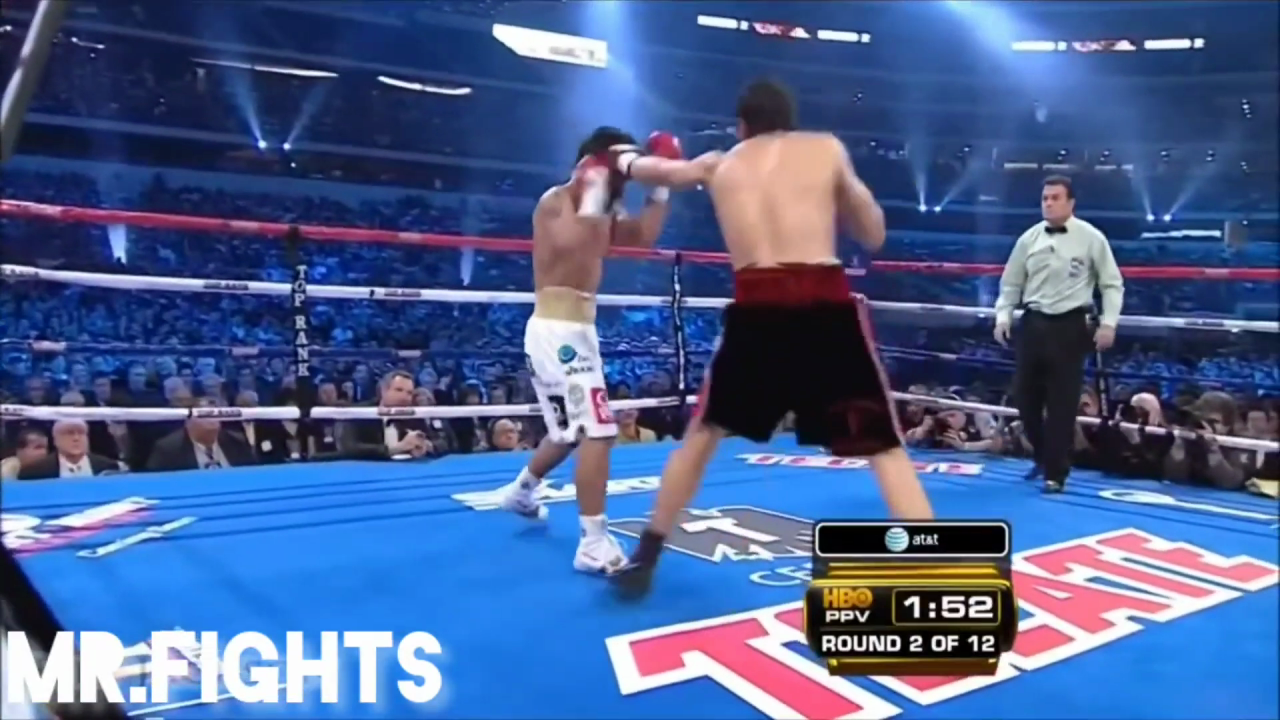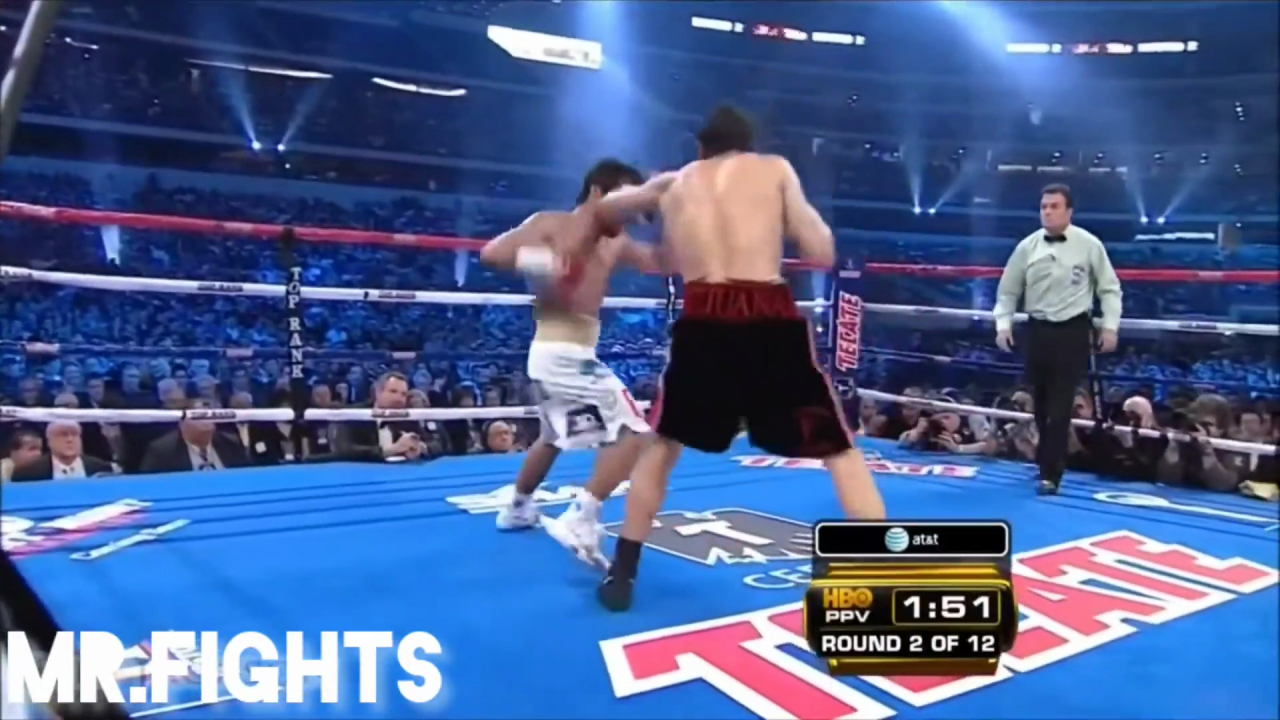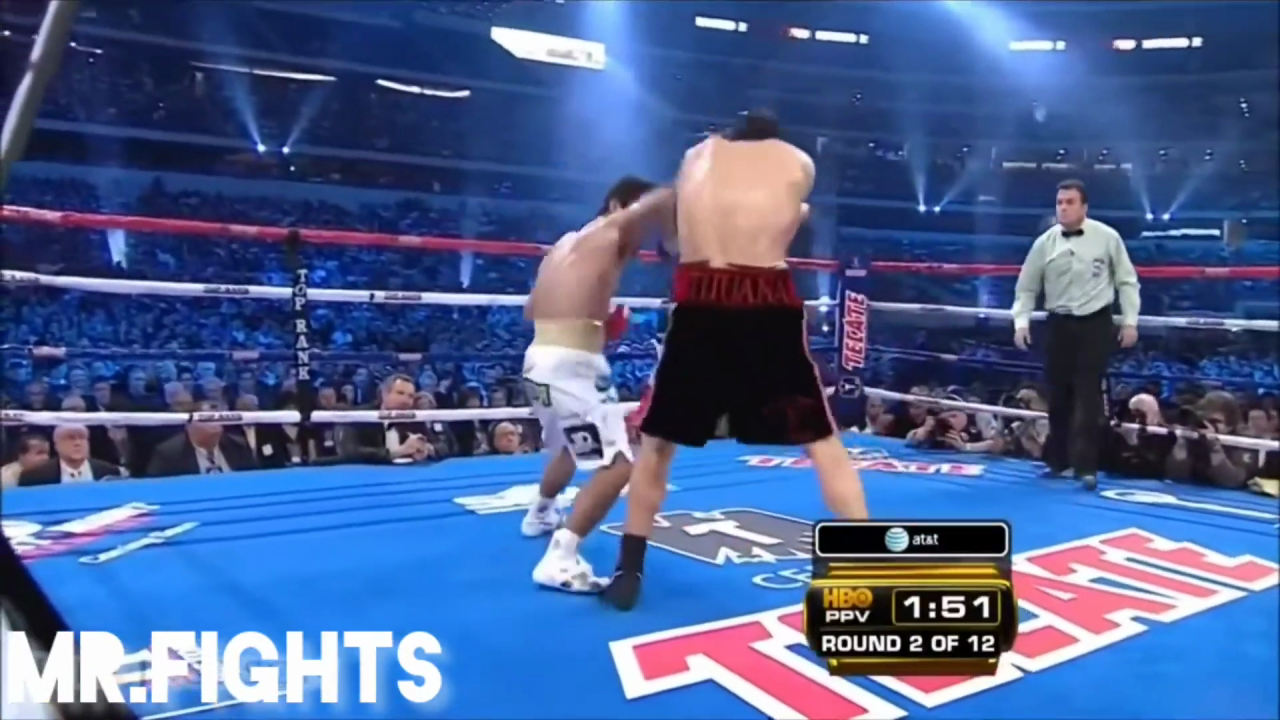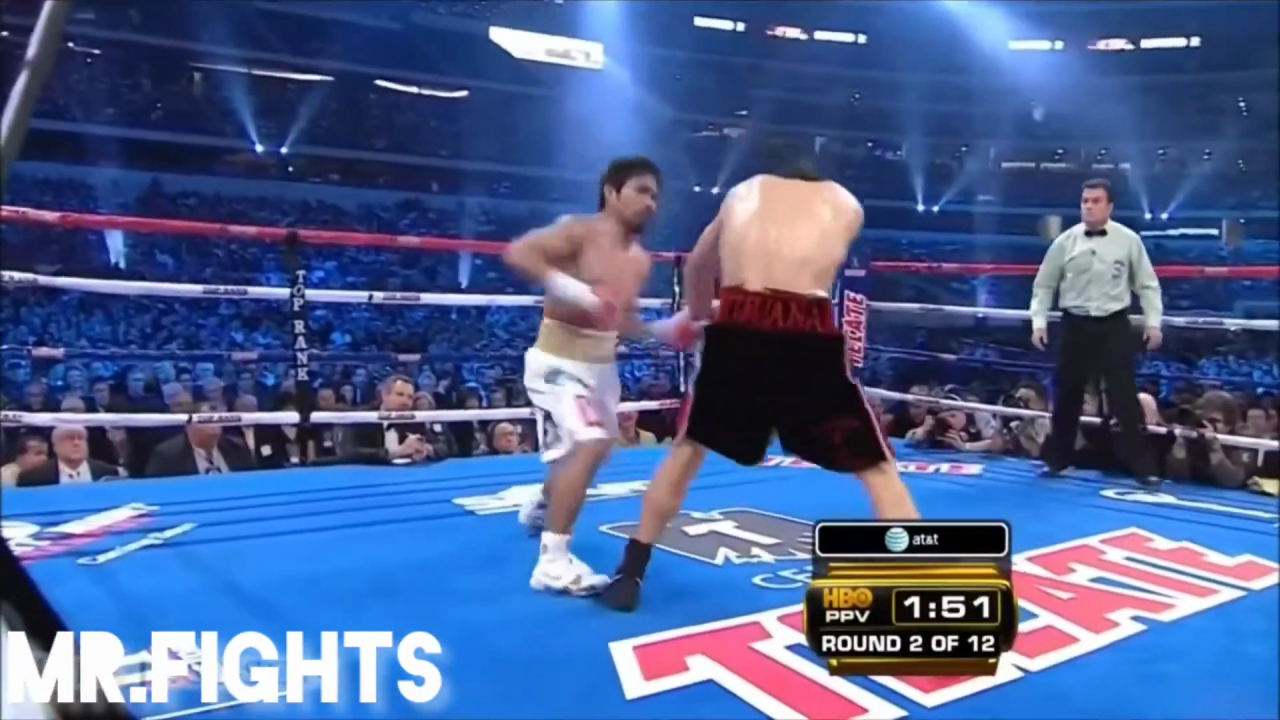
dt=0.2s
person 1, frame 1
left shoulder: (719, 165)
right shoulder: (827, 150)
left elbow: (652, 170)
right elbow: (874, 236)
left wrist: (627, 160)
left hip: (755, 307)
right hip: (827, 303)
left knee: (703, 433)
right knee: (887, 453)
left ankle: (643, 561)
person 1, frame 2
left shoulder: (673, 183)
right shoulder: (774, 170)
left elbow: (606, 209)
right elbow: (821, 255)
left hip: (703, 321)
right hip: (772, 319)
left knee: (662, 446)
right knee: (842, 456)
left ankle: (621, 575)
person 1, frame 3
left shoulder: (697, 155)
right shoulder: (797, 161)
left hip: (700, 305)
right hip: (770, 305)
left knee: (656, 441)
right knee: (825, 445)
left ankle: (627, 572)
person 1, frame 4
left shoulder: (744, 190)
right shoulder: (846, 205)
left elbow: (697, 263)
left wrist: (697, 315)
left hip: (737, 326)
right hip: (809, 332)
left knee: (687, 450)
right knee: (878, 470)
left ankle: (628, 576)
person 2, frame 1
left shoulder: (600, 208)
right shoulder: (556, 201)
left elbow: (645, 236)
right elbow: (572, 248)
left wrist: (661, 180)
right wrist: (597, 191)
left hip: (574, 330)
right hip: (558, 331)
left knee: (572, 430)
right knee: (596, 431)
left ankle: (522, 490)
right ankle: (595, 545)
person 2, frame 2
left shoulder: (614, 242)
right shoulder: (551, 224)
left elbow: (655, 261)
right elbow: (492, 252)
right wrist: (544, 264)
left hip: (572, 354)
right hip: (563, 355)
left knee: (554, 439)
right knee: (633, 434)
left ankle: (517, 509)
right ankle: (580, 520)
person 2, frame 3
left shoulder: (569, 244)
right shoulder: (614, 229)
left elbow: (533, 311)
right elbow: (663, 202)
left hip: (541, 360)
right hip: (573, 363)
left knee: (570, 448)
right knee: (619, 463)
left ankle: (541, 514)
right ankle: (561, 557)
person 2, frame 4
left shoulder: (640, 260)
right shoulder: (579, 230)
right elbow: (518, 253)
left wrist: (666, 330)
right wrist: (568, 289)
left hip: (600, 368)
right hip: (557, 365)
left knee: (585, 447)
right knee: (588, 450)
left ankle: (541, 508)
right ankle: (553, 561)
person 3, frame 1
left shoulder: (1091, 238)
right shoulder: (1029, 238)
left elbow: (1112, 284)
right elbow: (1011, 283)
left wrist: (1108, 323)
right wrist: (1003, 316)
left hip: (1069, 327)
right hip: (1033, 323)
left knee: (1062, 403)
right knee: (1025, 397)
left ankle: (1055, 472)
right ankle: (1044, 457)
person 3, frame 2
left shoulder: (1089, 245)
right shoulder: (1027, 247)
left elbow: (1109, 288)
right elbow: (1008, 290)
left wrist: (1110, 327)
right wrist: (1004, 324)
left hip: (1072, 331)
right hip: (1038, 330)
left knee: (1060, 403)
right knee: (1041, 402)
left ankle: (1051, 473)
right ankle: (1047, 463)
person 3, frame 3
left shoulder: (1107, 237)
right shoulder: (1044, 243)
left elbow: (1126, 281)
right elbow: (1026, 288)
left wrist: (1130, 321)
right wrist: (1022, 323)
left hip: (1096, 324)
right hip: (1060, 325)
left knee: (1089, 395)
right knee: (1059, 397)
left ankle: (1085, 465)
right ankle: (1058, 459)
person 3, frame 4
left shoulder: (1129, 240)
right shoulder: (1065, 242)
left elbow: (1147, 285)
right elbow: (1044, 285)
left wrist: (1153, 323)
right wrist: (1039, 322)
left hip: (1113, 326)
right hip: (1075, 326)
left knee: (1124, 396)
right knee: (1067, 396)
left ankle: (1142, 468)
right ankle: (1057, 458)
